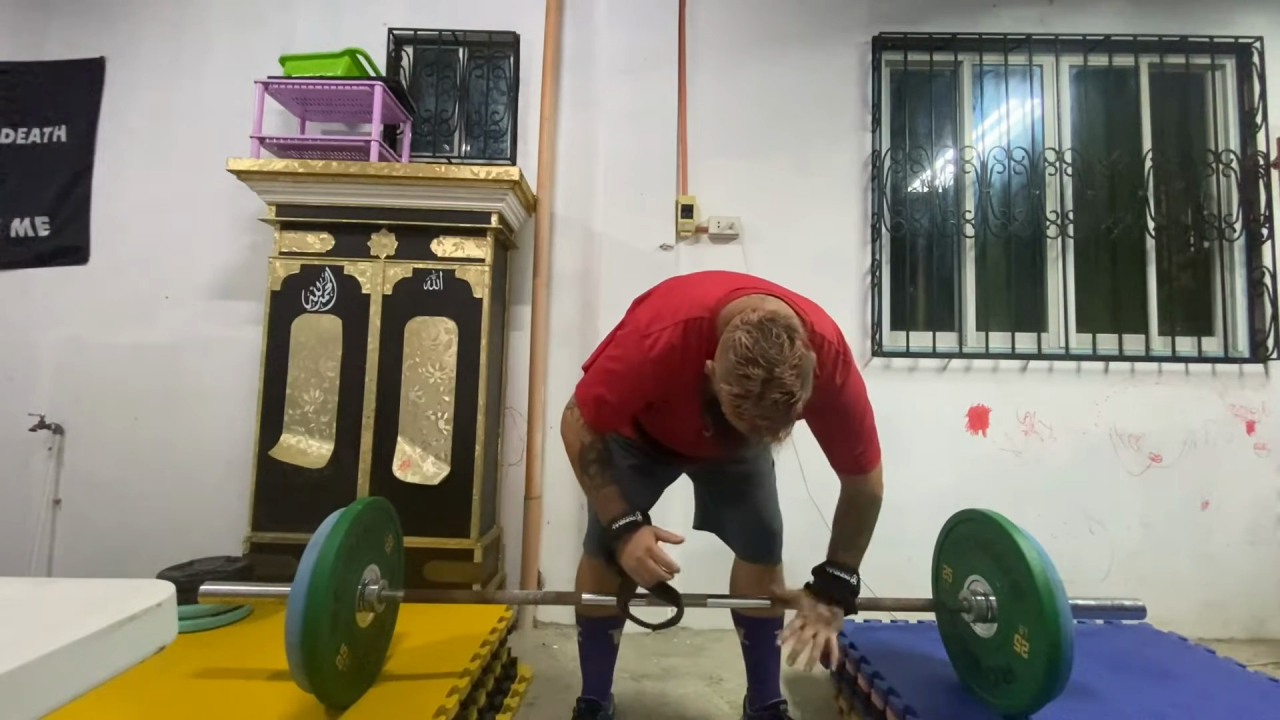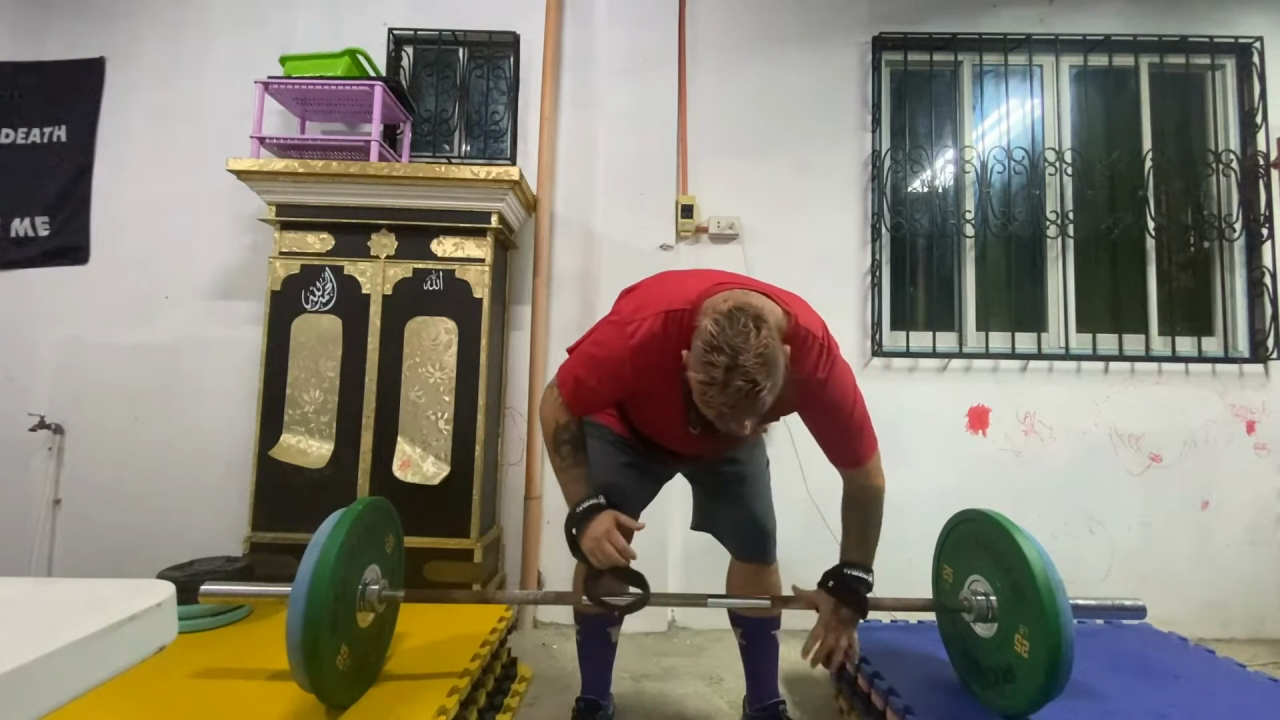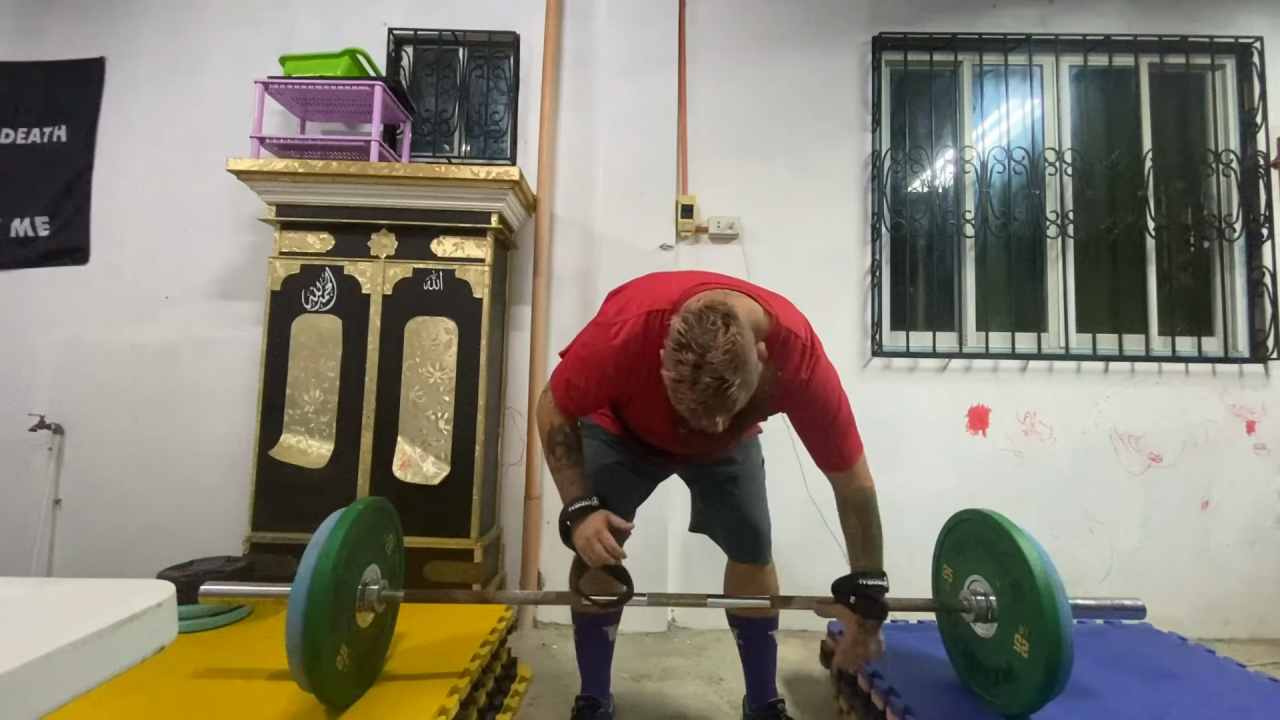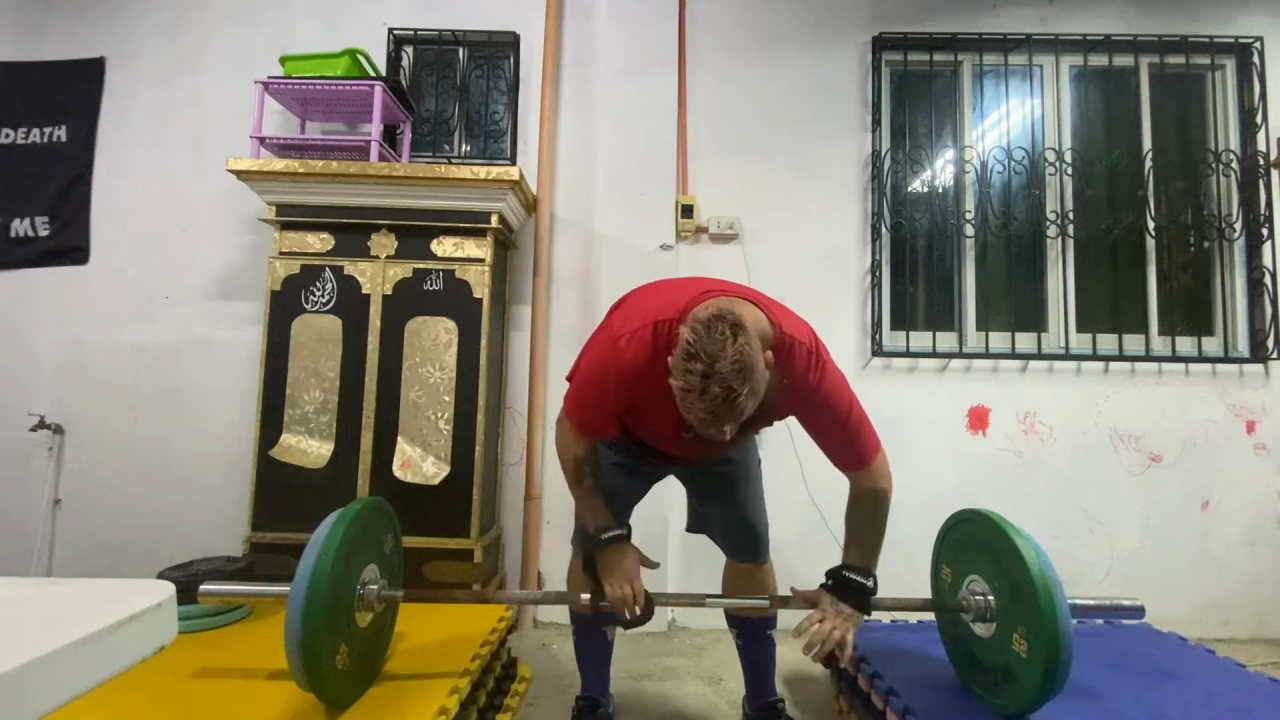
dt=0.4s
person 1, frame 1
left shoulder: (830, 360)
right shoulder: (659, 334)
left elbow: (863, 481)
right elbow: (579, 422)
left wrist: (833, 586)
right wrist: (622, 525)
left hip: (733, 444)
right hip: (637, 430)
left knee: (763, 546)
right knee: (605, 549)
person 1, frame 2
left shoulder: (814, 356)
right shoulder: (642, 326)
left elbow: (864, 476)
right elbow: (558, 405)
left wrist: (849, 586)
right wrist: (584, 509)
right hip: (628, 429)
left knee: (757, 548)
right knee: (598, 547)
person 1, frame 3
left shoulder: (798, 356)
right shoulder: (626, 327)
left elbow: (852, 480)
right elbow: (554, 408)
left wrist: (864, 591)
right wrist: (578, 507)
right hip: (622, 430)
left knee: (752, 549)
right knee: (596, 548)
person 1, frame 4
left shoulder: (802, 360)
right shoulder: (631, 339)
left elbow: (873, 478)
right elbow: (574, 433)
left wrist: (850, 587)
right wrist: (608, 538)
right hip: (623, 433)
left knee: (750, 549)
right knee: (594, 550)
